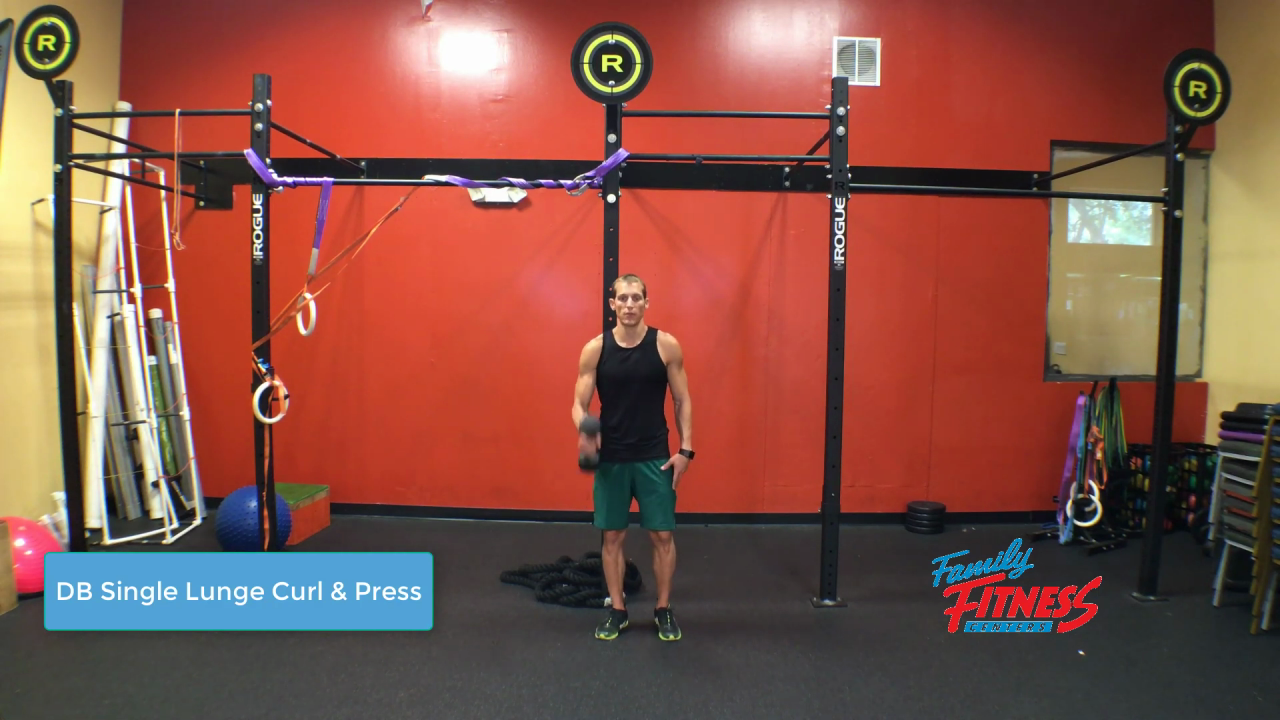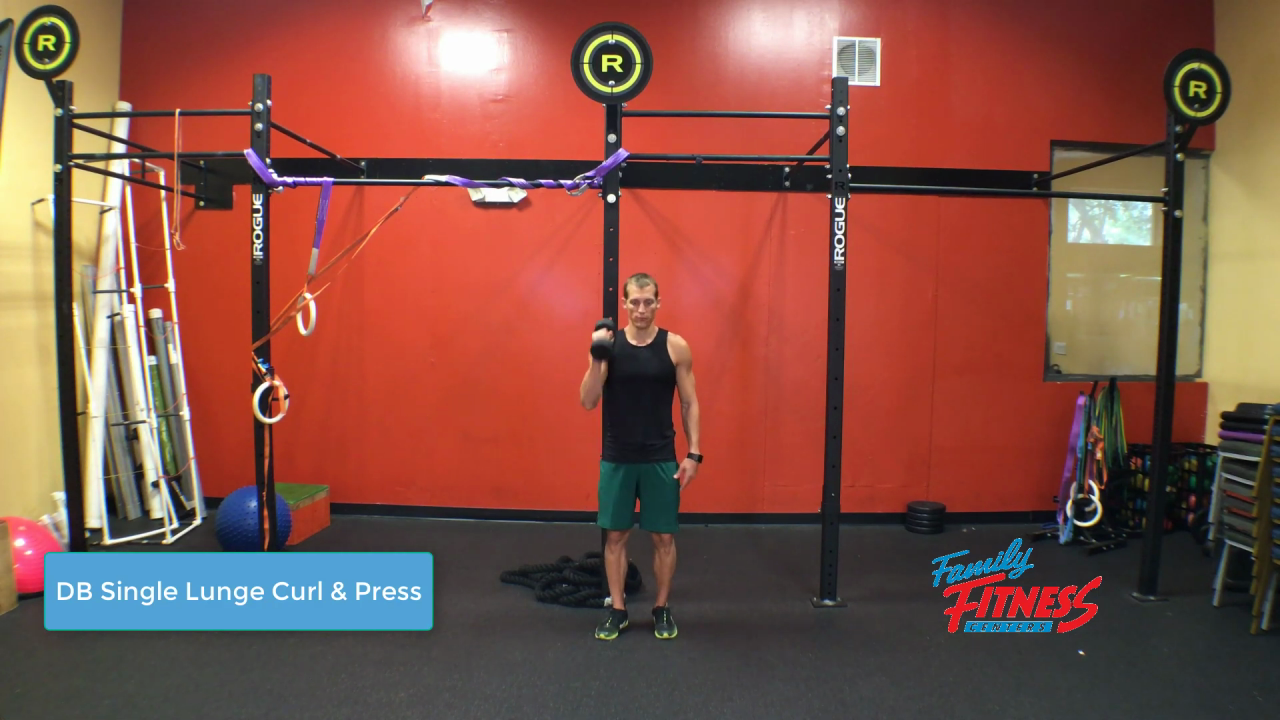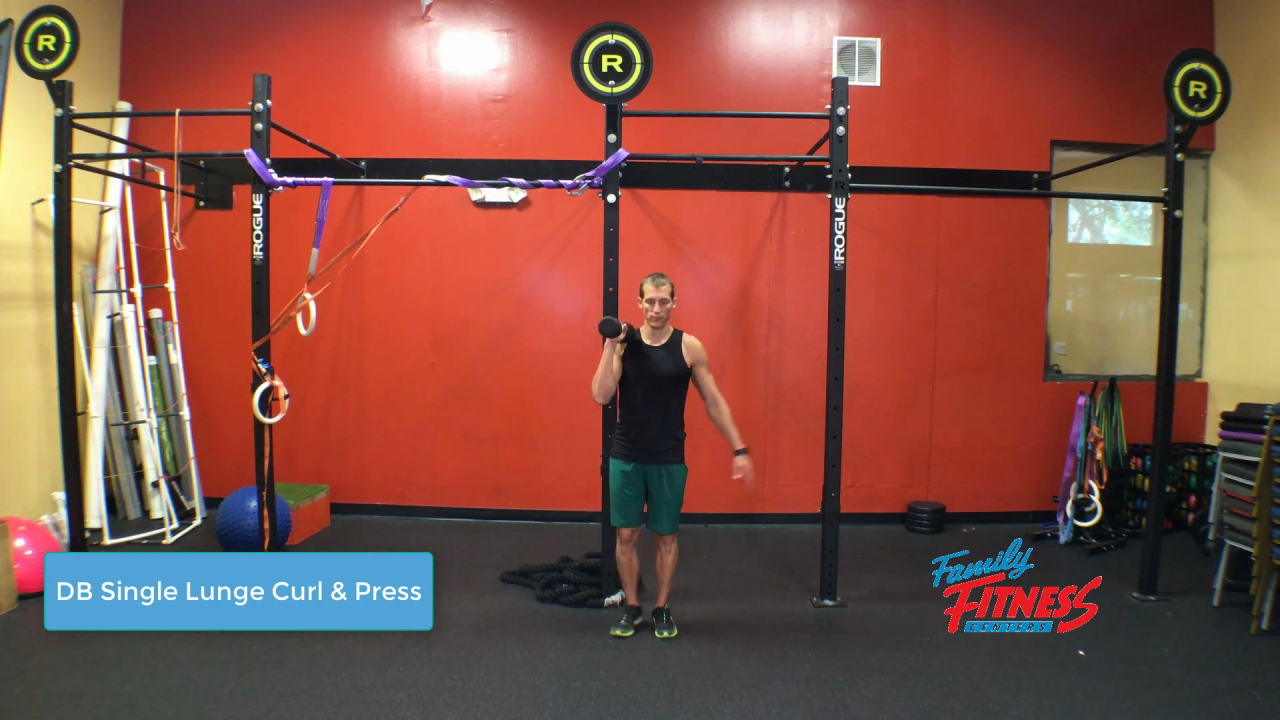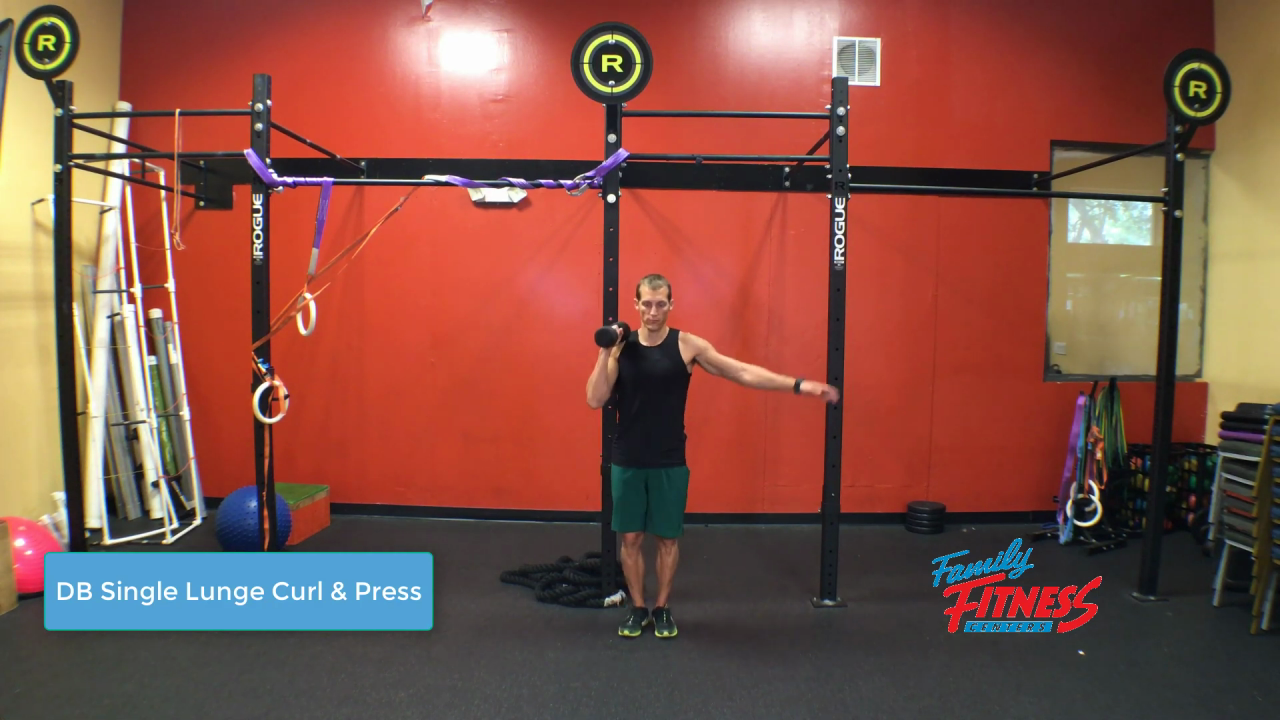
dt=0.3s
person 1, frame 1
left shoulder: (666, 345)
right shoulder: (595, 348)
left elbow: (682, 400)
right elbow: (578, 405)
left wrist: (685, 448)
right wrist: (584, 431)
left hip: (655, 456)
right hip: (610, 458)
left knee: (662, 535)
right knee: (612, 535)
left ankle: (663, 609)
right ankle: (617, 610)
person 1, frame 2
left shoulder: (676, 346)
right shoulder: (609, 344)
left elbow: (690, 403)
right elbow: (588, 402)
left wrist: (694, 454)
right wrist: (596, 361)
left hip: (662, 459)
right hip: (616, 458)
left knee: (664, 537)
right knee: (615, 535)
left ankle: (662, 608)
right ankle: (618, 610)
person 1, frame 3
left shoulder: (690, 347)
right shoulder: (619, 344)
left elbow: (714, 400)
right elbow: (601, 395)
left wrist: (738, 449)
right wrist: (614, 346)
left hip: (669, 460)
right hip: (626, 457)
left knee: (666, 536)
right knee: (625, 534)
left ankle: (661, 608)
right ankle: (632, 605)
person 1, frame 4
left shoulder: (687, 345)
right shoulder: (620, 347)
left elbow: (743, 373)
right elbow: (595, 400)
left wrist: (799, 385)
right wrist: (605, 353)
left hip: (669, 462)
right hip: (626, 461)
left knee: (667, 538)
right knee: (630, 537)
left ankle: (662, 607)
right ankle: (637, 607)
